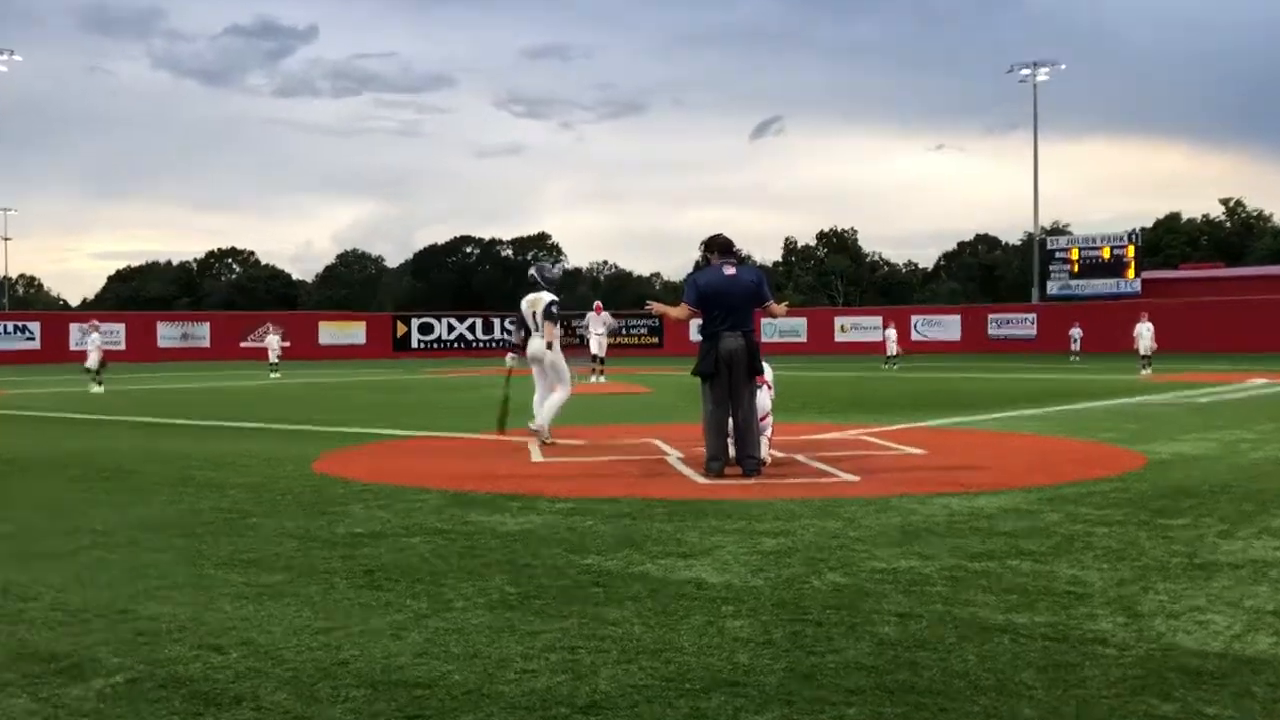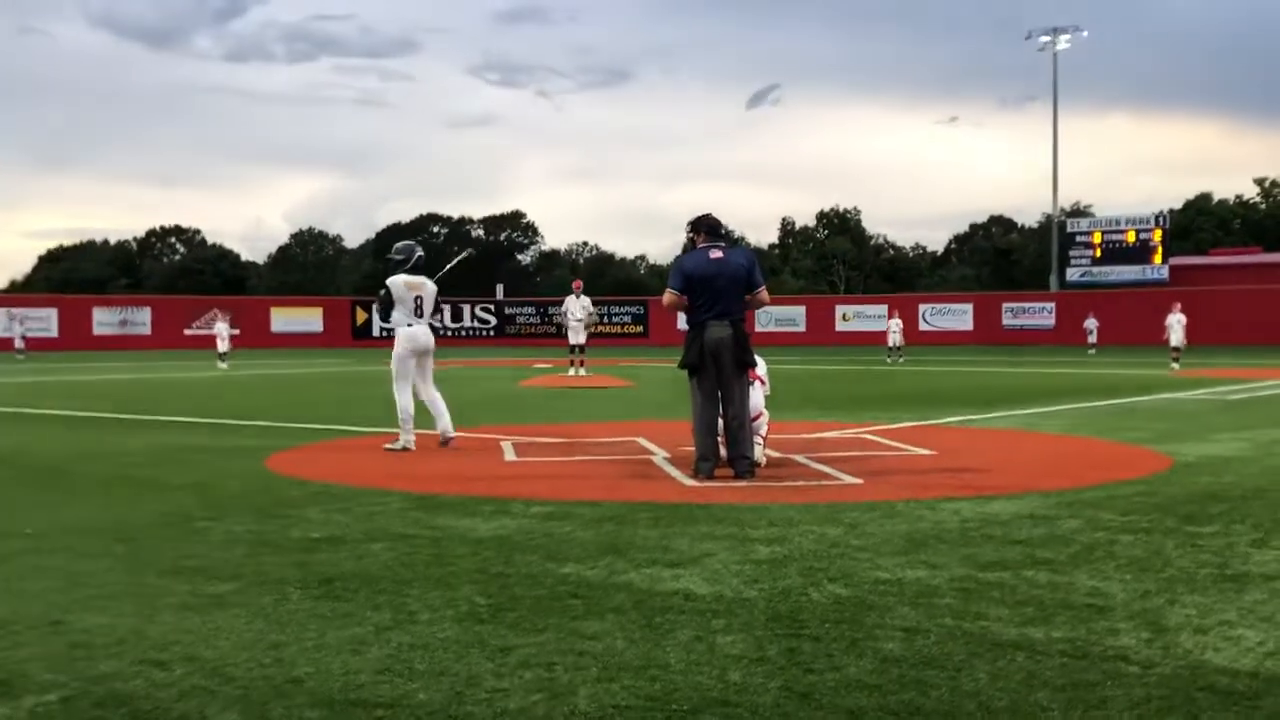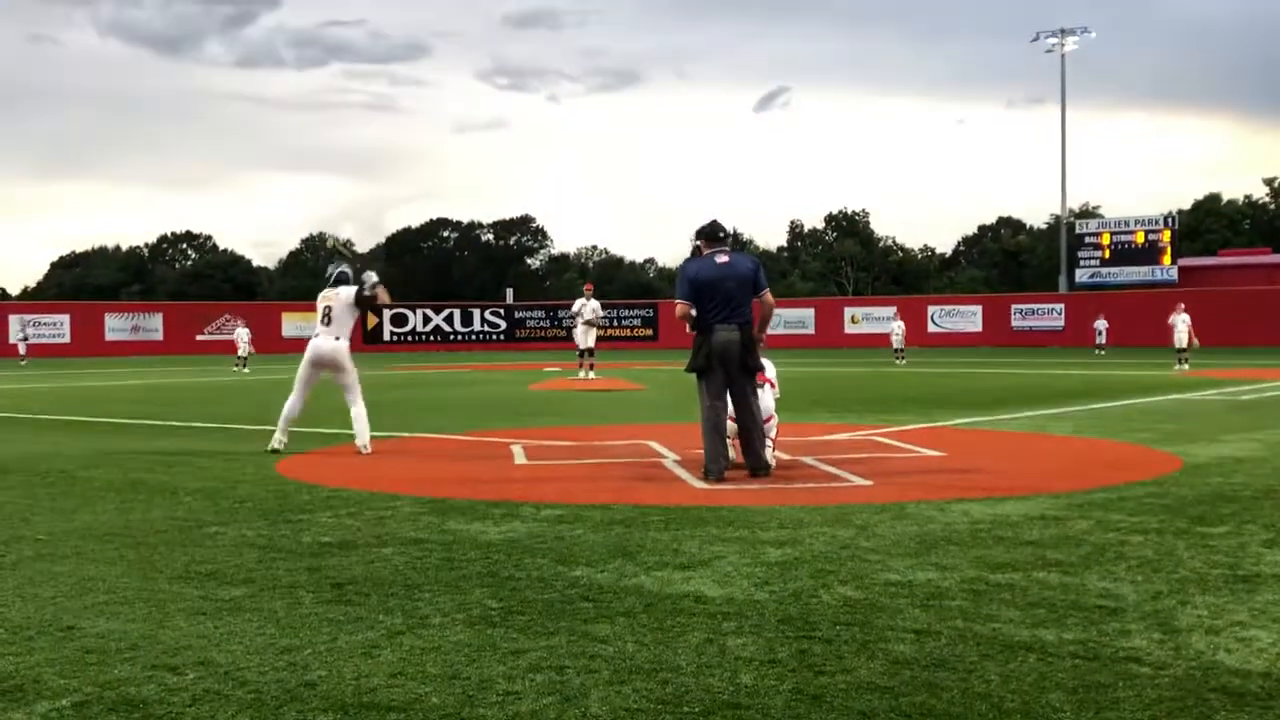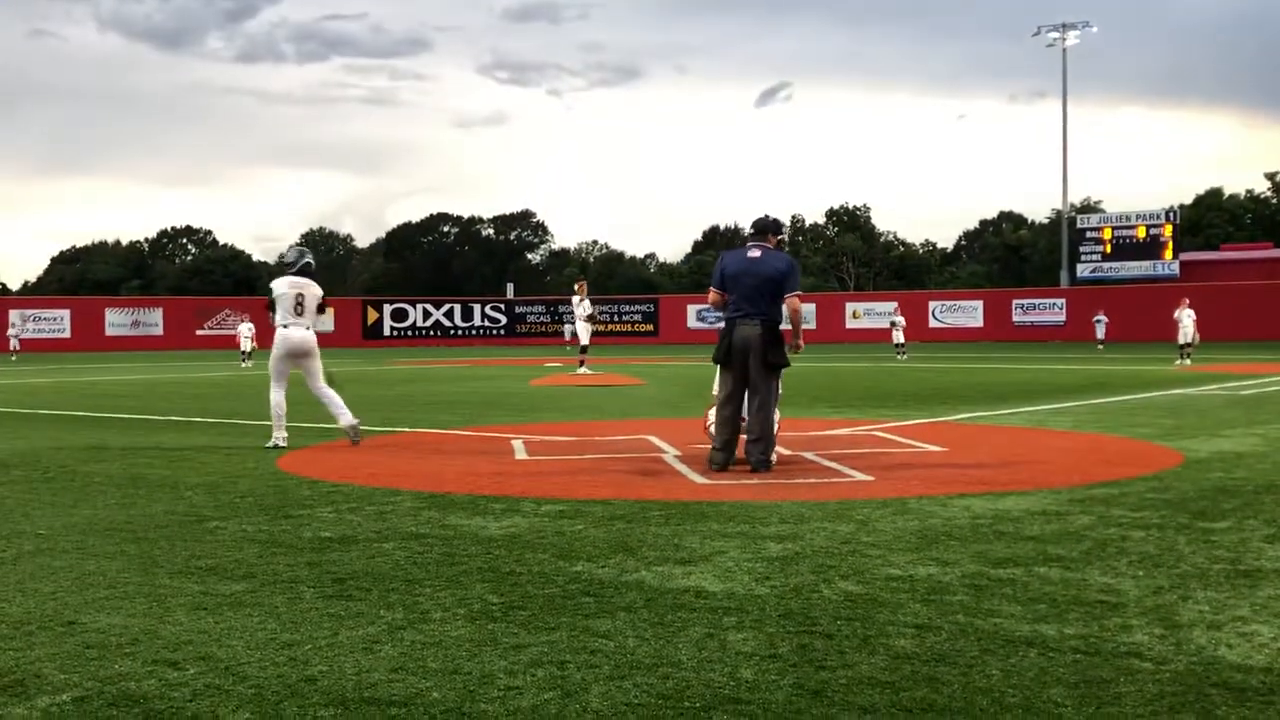
dt=1s
person 1, frame 1
left shoulder: (700, 278)
right shoulder: (754, 274)
left elbow: (684, 314)
right elbow: (773, 311)
left wrist: (663, 309)
right wrist: (782, 310)
left hip: (715, 347)
right hip: (744, 345)
left knee: (715, 407)
right knee: (746, 406)
left ankle: (715, 463)
right ankle: (750, 463)
person 1, frame 2
left shoulder: (686, 262)
right shoulder: (745, 257)
left elbow: (669, 301)
right elbow: (763, 299)
left wrist: (690, 307)
left hip: (702, 337)
right hip: (733, 336)
left knee: (704, 403)
right knee: (737, 403)
left ankle: (705, 465)
right ankle: (743, 465)
person 1, frame 3
left shoulder: (691, 268)
right shoulder: (750, 263)
left elbow: (682, 312)
right elbow: (769, 303)
right wrist: (760, 331)
left hip: (710, 341)
right hip: (742, 339)
left knee: (713, 406)
right knee: (748, 404)
left ankle: (715, 468)
right ankle: (758, 464)
person 1, frame 4
left shoulder: (726, 259)
right shoulder: (784, 262)
left elbow: (714, 300)
right elbow: (793, 306)
right wrist: (797, 336)
left hip: (734, 333)
right hip: (766, 335)
left knee: (728, 398)
right knee: (763, 399)
left ankle: (720, 457)
right ankle: (759, 458)
person 2, frame 1
left shoulder: (525, 301)
right shoulder: (550, 299)
left elbow: (521, 329)
right elbow: (550, 325)
left wrist: (514, 351)
right wrist: (550, 349)
left hip: (532, 347)
right hip: (548, 346)
left knee: (541, 391)
right knee: (563, 388)
left ankle: (543, 432)
right ankle: (540, 424)
person 2, frame 2
left shoulder: (394, 282)
right shoulder: (431, 285)
left elbow: (381, 312)
left hip: (406, 336)
right hip: (427, 336)
left knee: (402, 388)
right knee: (427, 387)
left ankle: (406, 439)
right ankle: (446, 429)
person 2, frame 3
left shoulder: (322, 295)
right shoulder: (352, 292)
right elbow: (384, 300)
right wrist: (373, 282)
left hip: (316, 346)
right hip: (339, 348)
left knee: (297, 395)
right knee: (354, 398)
left ankle: (279, 439)
right ankle: (363, 442)
person 2, frame 4
left shoulder: (277, 284)
right shoulder: (316, 289)
left elbow: (273, 314)
left hip: (284, 336)
right hip: (308, 337)
left knee: (277, 387)
right knee: (320, 386)
left ankle: (279, 437)
right ankle: (348, 421)
